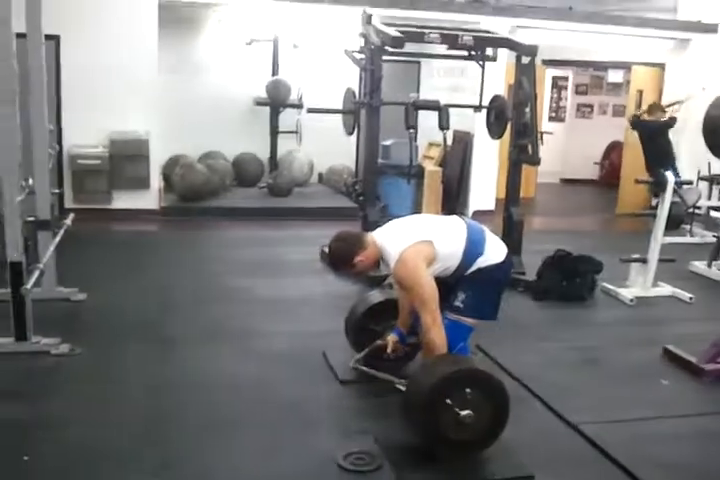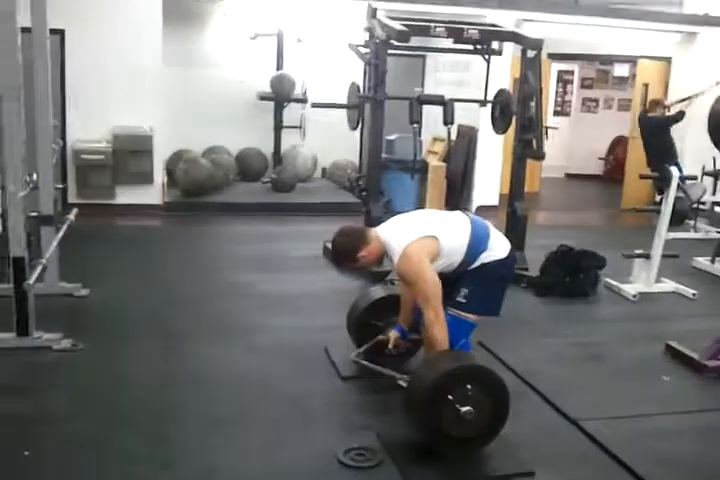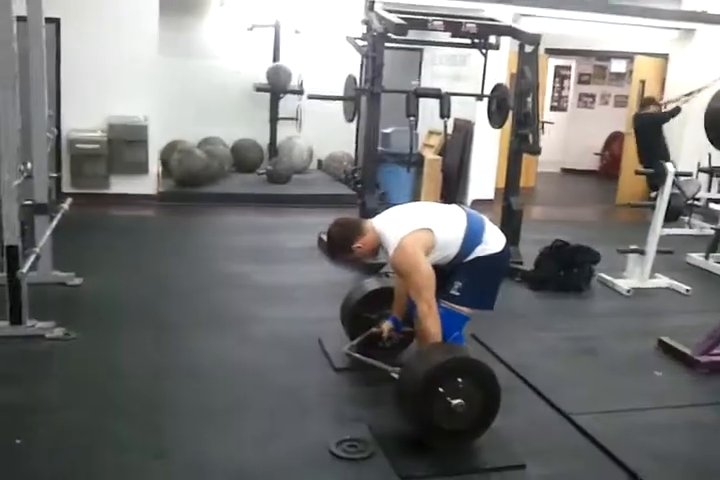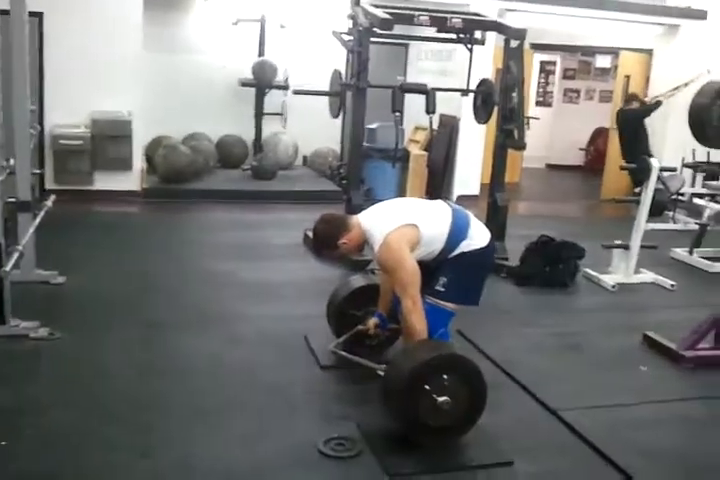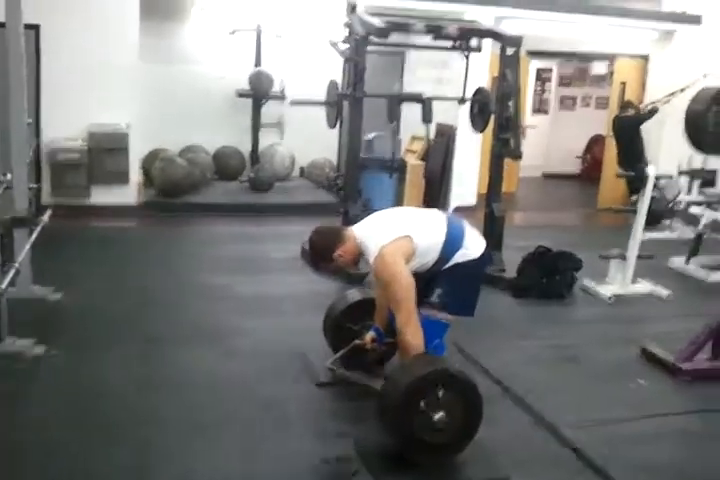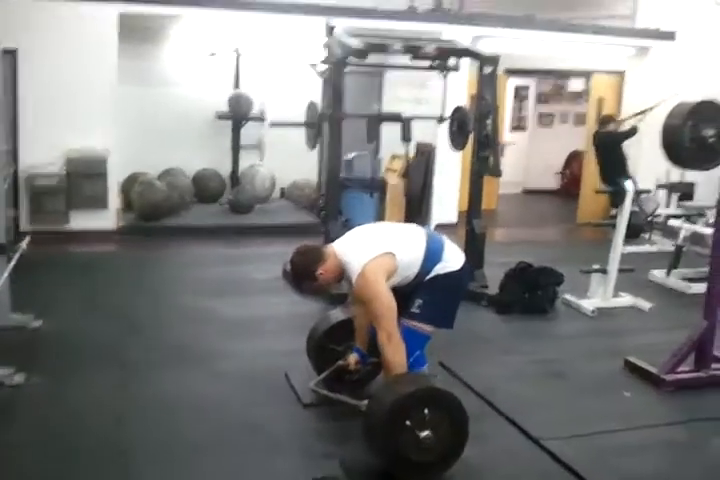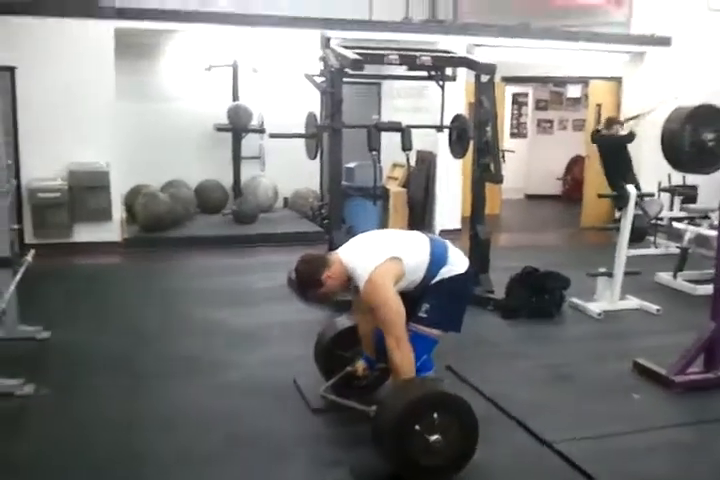
dt=0.1s
person 1, frame 1
left shoulder: (405, 261)
right shoulder: (382, 238)
left elbow: (432, 319)
right elbow: (407, 290)
right wrist: (400, 331)
left hip: (489, 262)
right hip: (464, 251)
left knee: (450, 337)
right knee: (422, 317)
person 1, frame 2
left shoulder: (408, 255)
right shoulder: (387, 233)
left elbow: (434, 314)
right elbow: (410, 286)
right wrist: (402, 327)
left hip: (492, 258)
right hip: (467, 246)
left knee: (452, 333)
right knee: (424, 311)
person 1, frame 3
left shoulder: (404, 247)
right shoulder: (381, 225)
left elbow: (427, 307)
right elbow: (404, 278)
right wrist: (395, 319)
left hip: (487, 251)
right hip: (461, 241)
left knee: (444, 325)
right knee: (418, 303)
person 1, frame 4
left shoulder: (389, 243)
right shoulder: (366, 220)
left elbow: (412, 303)
right elbow: (389, 273)
right wrist: (381, 315)
left hip: (472, 246)
right hip: (446, 235)
left knee: (431, 322)
right knee: (403, 298)
person 1, frame 5
left shoulder: (384, 255)
right shoulder: (361, 232)
left elbow: (407, 318)
right elbow: (384, 286)
right wrist: (378, 329)
left hip: (467, 256)
right hip: (442, 247)
left knee: (425, 333)
right knee: (399, 309)
person 1, frame 6
left shoulder: (365, 272)
right shoulder: (339, 251)
left elbow: (389, 336)
right elbow: (360, 306)
right wrist: (360, 350)
left hip: (446, 269)
right hip: (420, 262)
left knee: (409, 347)
right knee: (382, 330)
person 1, frame 7
left shoulder: (372, 279)
right shoulder: (344, 258)
left elbow: (398, 341)
right elbow: (364, 313)
right wrist: (367, 357)
left hip: (451, 273)
right hip: (424, 268)
left knee: (414, 353)
right knee: (385, 339)
